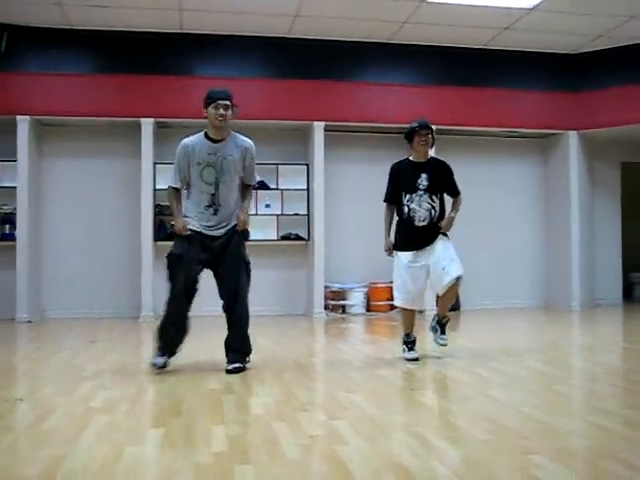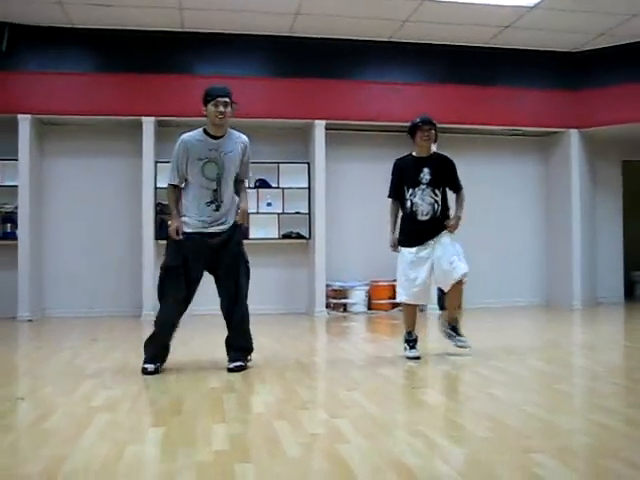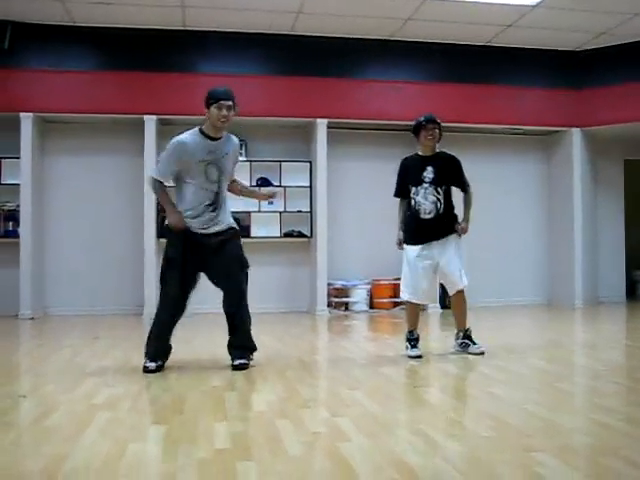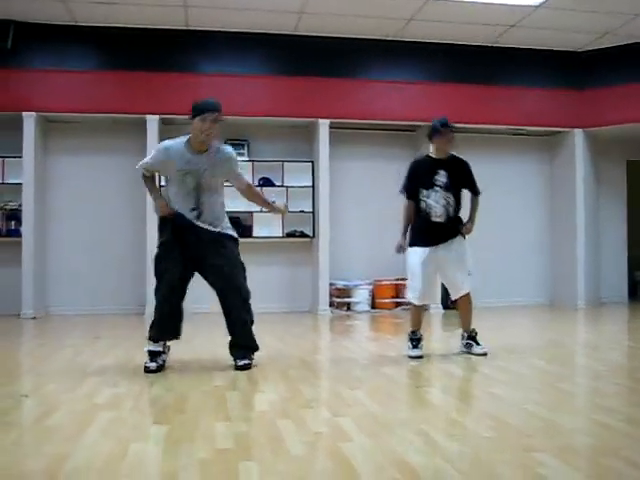
dt=0.1s
person 1, frame 1
left shoulder: (245, 147)
right shoulder: (188, 146)
right elbow: (176, 187)
left wrist: (245, 209)
right wrist: (178, 216)
left hip: (230, 232)
right hip: (193, 230)
left knee: (236, 295)
right knee: (181, 288)
left ankle: (238, 354)
right ankle: (166, 347)
person 1, frame 2
left shoulder: (241, 143)
right shoulder: (186, 142)
right elbow: (174, 184)
left wrist: (243, 202)
right wrist: (174, 217)
left hip: (228, 230)
right hip: (190, 230)
left knee: (235, 294)
right knee: (175, 293)
left ankle: (239, 352)
right ankle: (155, 354)
person 1, frame 3
left shoulder: (232, 145)
right shoulder: (182, 144)
right elbow: (159, 181)
left wrist: (256, 194)
right wrist: (171, 212)
left hip: (222, 231)
right hip: (185, 230)
left knee: (235, 290)
right knee: (173, 292)
left ankle: (241, 350)
right ankle: (157, 351)
person 1, frame 4
left shoulder: (225, 155)
right shoulder: (168, 150)
left elbow: (244, 186)
right elbow: (146, 171)
left wrist: (269, 206)
right wrist: (157, 197)
left hip: (217, 231)
right hip: (179, 228)
left knee: (235, 290)
right knee: (169, 285)
left ankle: (243, 350)
right ankle: (158, 345)
person 2, frame 1
left shoulder: (441, 167)
right shoulder: (398, 169)
left elbow: (457, 195)
right elbow: (390, 205)
left wrist: (452, 216)
right wrist: (387, 236)
left hip: (436, 237)
right hip: (406, 242)
left knee: (453, 279)
right knee: (406, 296)
left ankle: (439, 321)
right ankle: (409, 341)
person 2, frame 2
left shoulder: (444, 162)
right shoulder: (401, 165)
left elbow: (459, 191)
right elbow: (395, 201)
left wrist: (458, 215)
right wrist: (393, 232)
left hip: (440, 233)
right hip: (410, 238)
left knee: (457, 277)
right knee: (410, 292)
left ankle: (451, 324)
right ankle: (410, 340)
person 2, frame 3
left shoulder: (450, 161)
right shoulder: (407, 164)
left elbow: (466, 191)
right elbow: (403, 200)
left wrist: (465, 220)
right wrist: (400, 231)
left hip: (446, 235)
right hip: (416, 238)
left knee: (458, 287)
right knee: (413, 292)
left ankle: (463, 337)
right ankle: (412, 338)
person 2, frame 4
left shoulder: (460, 165)
right shoulder: (418, 166)
left elbow: (475, 194)
right elbow: (411, 202)
left wrist: (471, 221)
right wrist: (403, 234)
left hip: (452, 237)
right hip: (422, 239)
left knee: (462, 289)
right knee: (418, 293)
left ankle: (468, 338)
right ankle: (414, 338)
